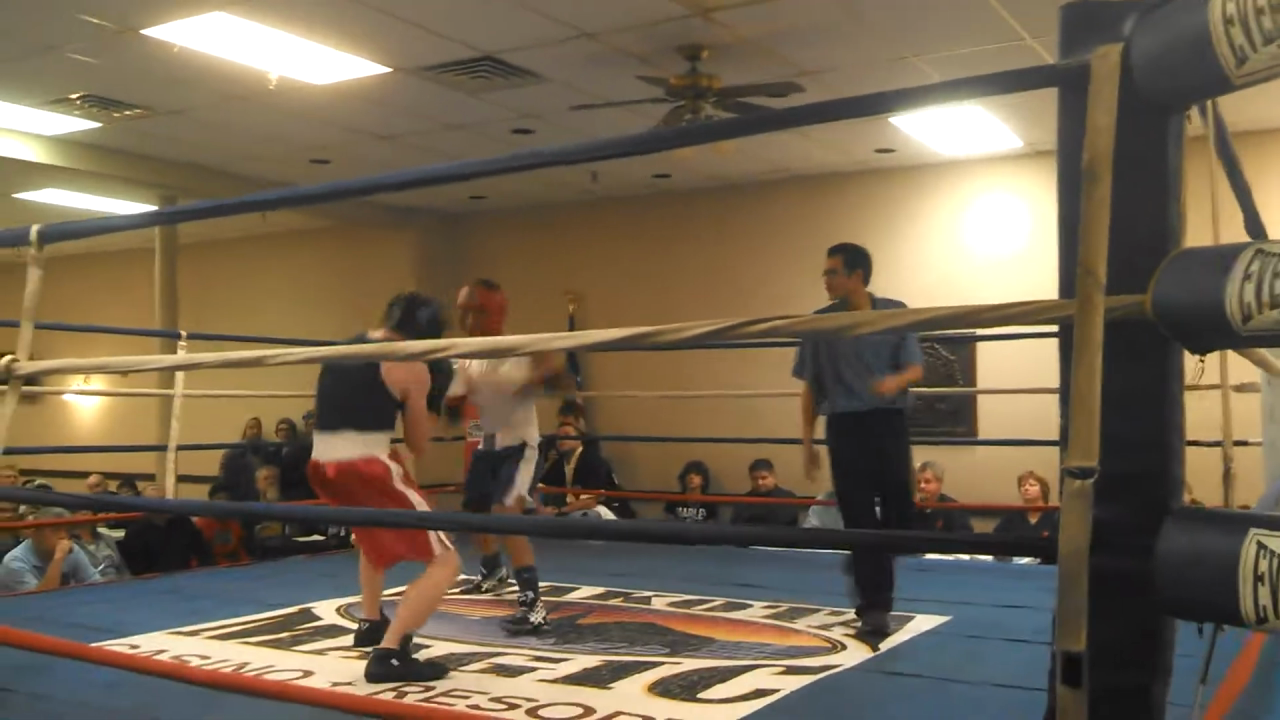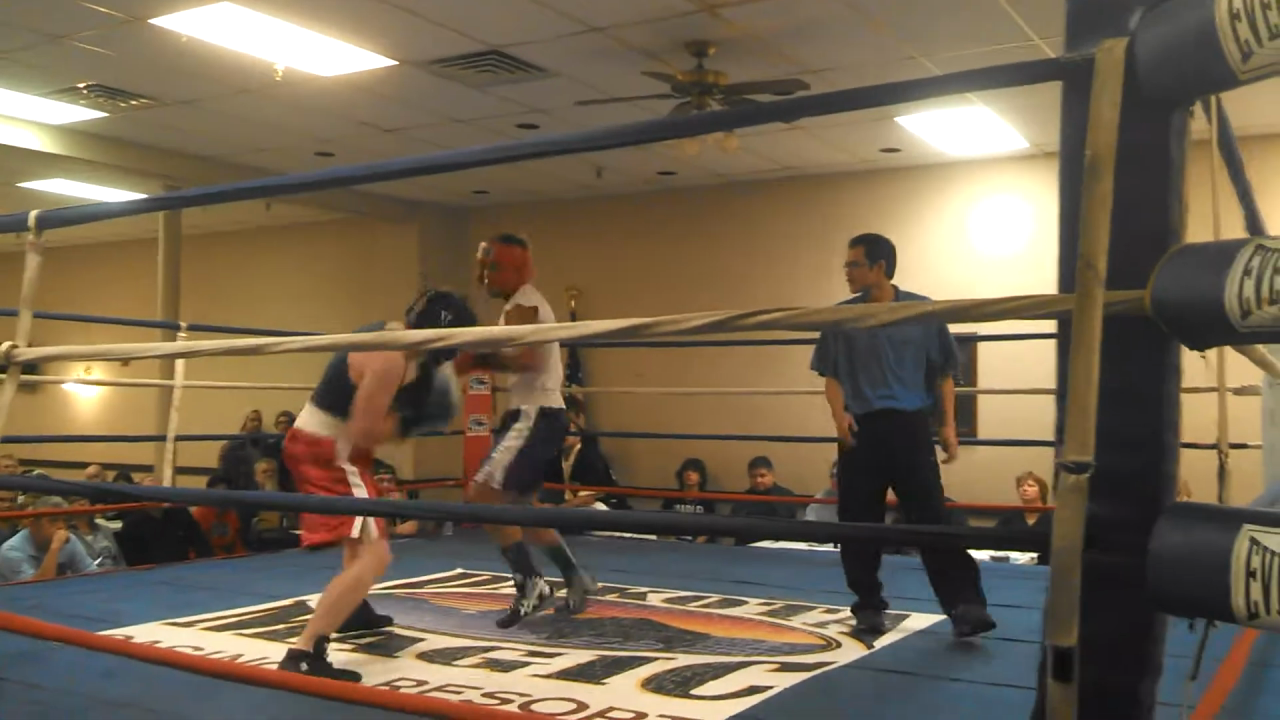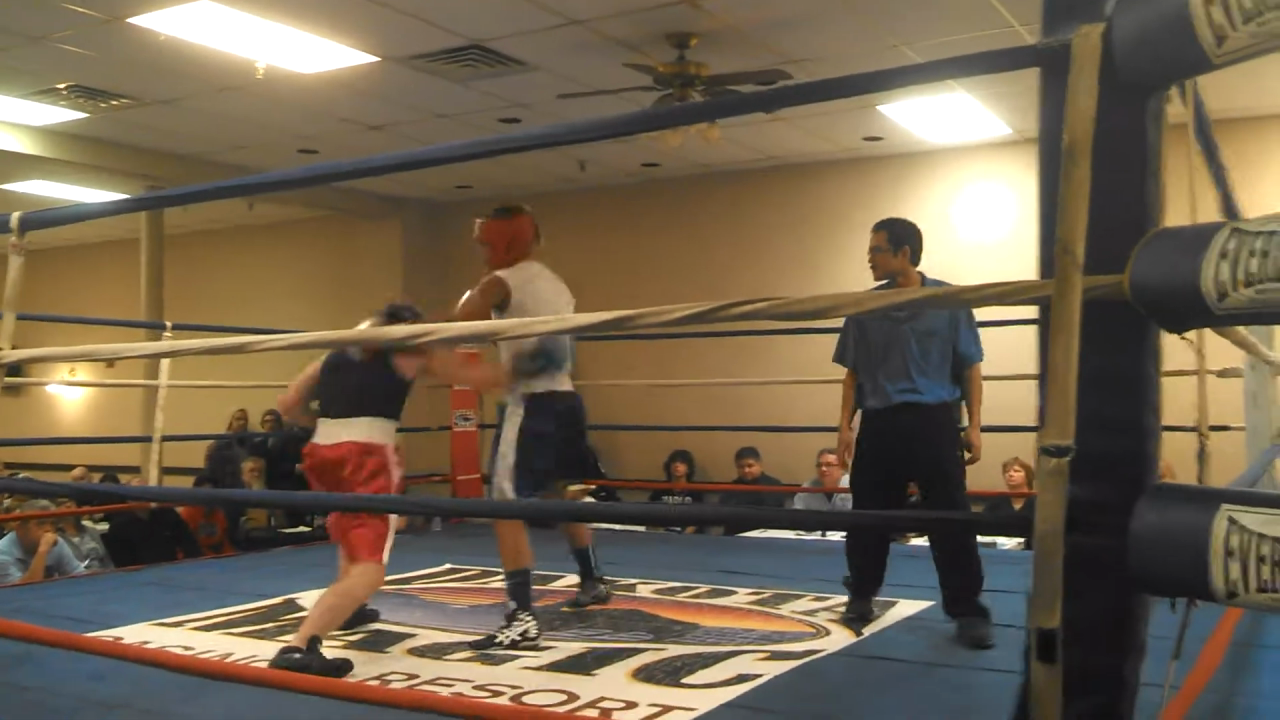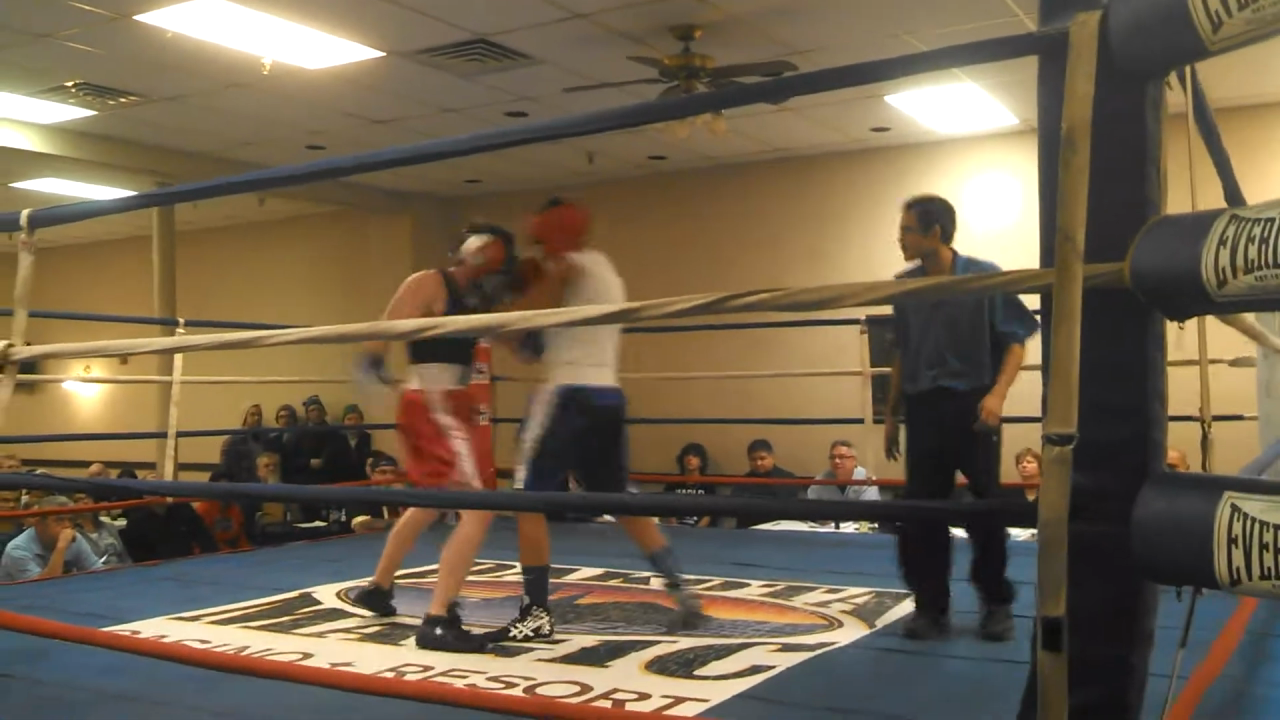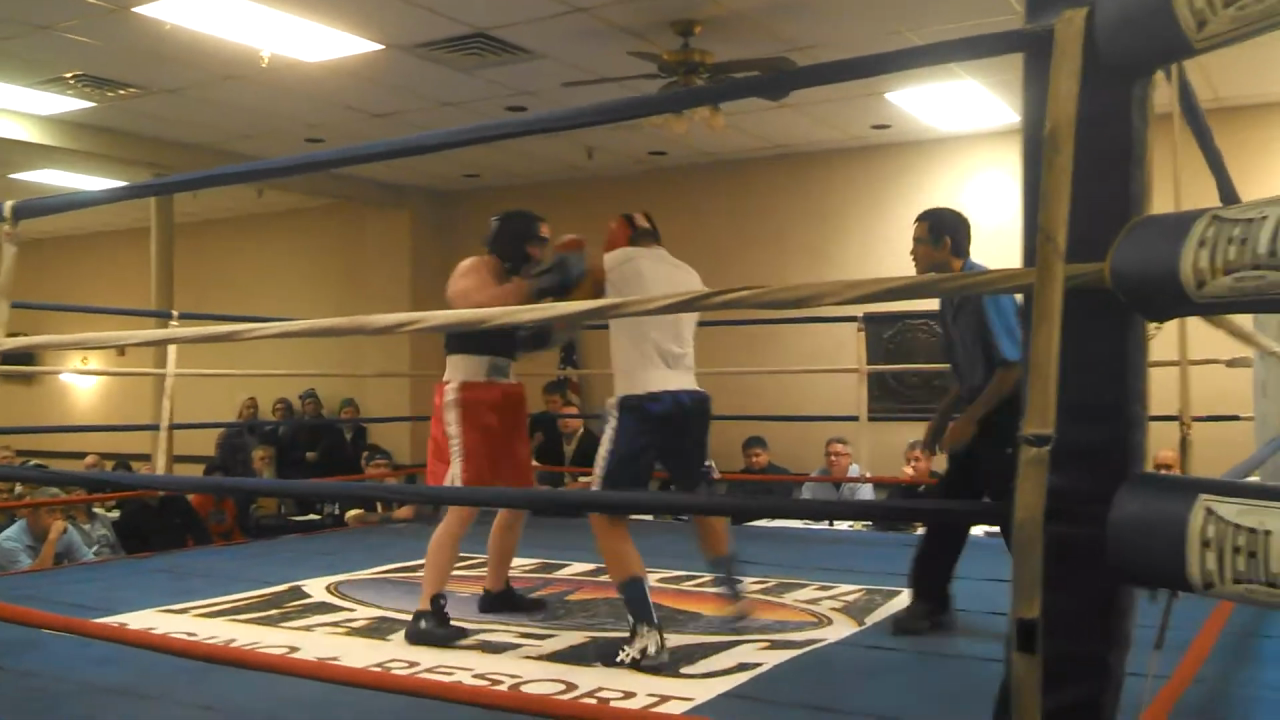
dt=0.3s
person 1, frame 1
left shoulder: (895, 314)
left elbow: (916, 367)
right elbow: (811, 386)
left wrist: (896, 382)
right wrist: (808, 441)
left hip: (890, 425)
right hip: (847, 428)
left knee: (901, 513)
right knee: (859, 518)
left ankle: (869, 578)
right ankle: (873, 606)
person 1, frame 2
left shoulder: (922, 313)
left elbow: (944, 373)
right elbow: (831, 378)
left wrist: (948, 425)
right wrist: (839, 413)
left hip: (909, 427)
right hip: (862, 430)
left knee: (932, 518)
right knee: (858, 523)
left ankle: (965, 606)
right ankle: (869, 605)
person 1, frame 3
left shoulder: (948, 302)
right shoulder: (864, 308)
left elbow: (970, 367)
right elbow: (853, 374)
left wrist: (974, 424)
right wrist: (845, 427)
left hip: (934, 421)
right hip: (880, 425)
left knee: (951, 519)
right knee: (868, 516)
left ankle: (967, 612)
right ankle: (861, 595)
person 1, frame 4
left shoulder: (985, 278)
left elbow: (1014, 342)
left wrist: (997, 393)
right wrist: (892, 415)
left hip: (972, 407)
right hip: (923, 409)
right knee: (921, 513)
left ankle: (996, 601)
right ankle: (931, 608)
person 1, frame 5
left shoulder: (989, 288)
right shoulder: (953, 296)
left elbow: (1012, 365)
left wrist: (969, 419)
right wrist: (941, 418)
left hip: (1006, 416)
right hip: (985, 415)
right ankle: (930, 605)
person 2, frame 1
right shoulder: (463, 358)
left elbow: (559, 377)
right elbow: (454, 413)
left wrist: (535, 379)
right wrist: (454, 403)
left hip: (520, 446)
right hip: (489, 448)
left knee: (506, 514)
right knee: (477, 516)
left ankle: (533, 604)
right ankle: (492, 572)
person 2, frame 2
left shoulder: (521, 307)
right shoulder: (526, 305)
left elbow: (527, 361)
left wrist: (480, 358)
right wrist: (485, 360)
left hip: (537, 415)
right hip: (537, 413)
left knee: (482, 494)
right knee: (519, 504)
left ankle: (527, 581)
right ankle: (575, 579)
person 2, frame 3
left shoulder: (499, 283)
right shoulder: (558, 286)
left elbow: (460, 326)
left hip: (529, 404)
right hip: (563, 398)
right knee: (556, 495)
left ankle: (521, 619)
right ankle: (592, 579)
person 2, frame 4
left shoulder: (568, 266)
right shoulder: (607, 275)
left hip: (568, 396)
right hip: (607, 396)
left ankle: (537, 614)
right ankle: (679, 592)
person 2, frame 5
left shoulder: (616, 261)
right shoulder: (691, 278)
left hip: (638, 405)
right hip: (687, 401)
left knee: (610, 522)
right knee: (699, 498)
left ankle: (647, 634)
right ankle: (731, 588)
person 3, frame 1
right shoulder: (409, 365)
right elbow: (419, 444)
right wrist: (431, 406)
left hip: (326, 468)
right hip: (367, 470)
left knee: (374, 530)
right knee: (444, 564)
left ankle: (372, 622)
right ankle: (390, 653)
person 3, frame 2
left shoulder: (404, 349)
right shoulder: (390, 359)
right elbow: (363, 429)
left wrist: (428, 389)
right wrist: (412, 423)
left hip: (316, 441)
right hip: (326, 449)
left knee: (361, 525)
right knee: (374, 556)
left ankle: (355, 610)
right ankle: (305, 653)
person 3, frame 3
left shoulder: (337, 352)
right shoulder: (413, 345)
left elbow: (288, 403)
right elbow: (477, 379)
left hip: (320, 454)
right hip: (368, 457)
left knee: (355, 526)
right knee: (366, 571)
left ankle: (349, 609)
right ankle: (298, 648)
person 3, frame 4
left shoulder: (472, 292)
right shoulder: (427, 284)
right elbow: (380, 334)
right wrist: (372, 361)
left hip: (445, 404)
right hip: (434, 406)
left knee: (430, 505)
right knee: (478, 511)
left ankle: (377, 587)
right ankle: (439, 621)
person 3, frame 5
left shoulder: (527, 287)
right shoulder: (473, 269)
right elbow: (493, 303)
right wrist: (544, 279)
left hip: (504, 396)
right hip: (464, 395)
right knee: (462, 503)
left ankle: (496, 590)
right ankle: (427, 615)
